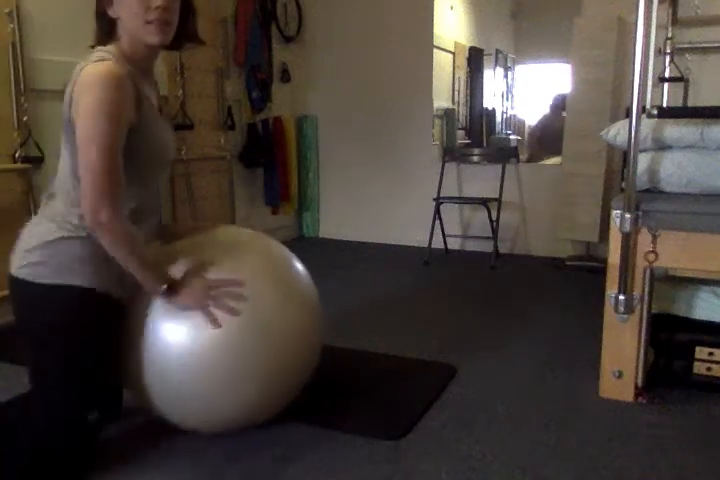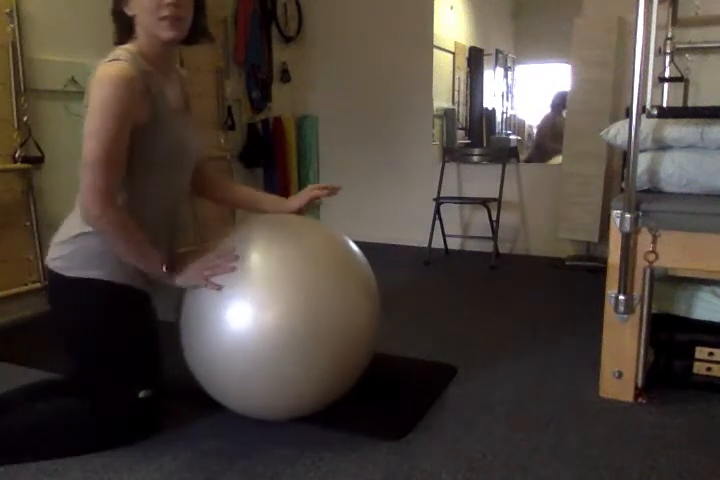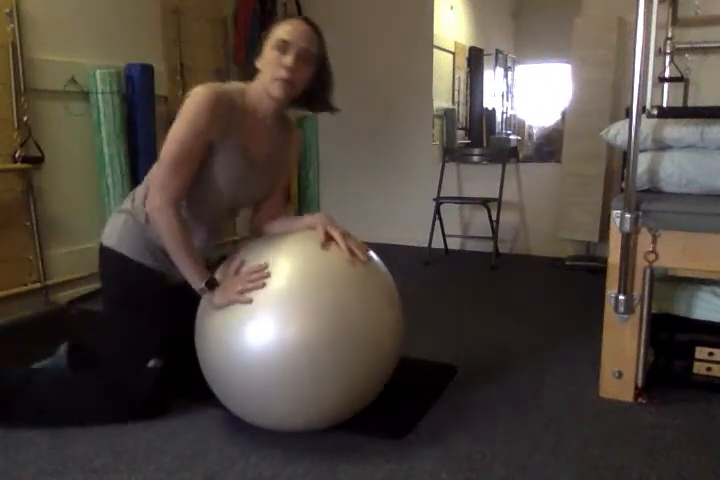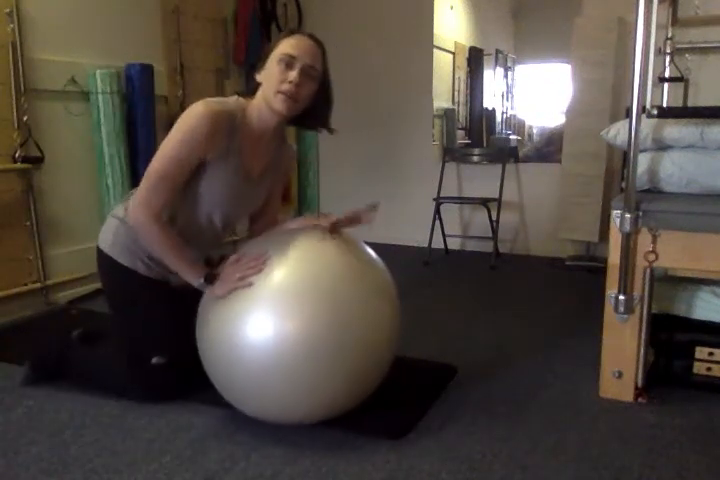
dt=0.7s
person 1, frame 1
left shoulder: (139, 78)
right shoulder: (107, 77)
right elbow: (100, 212)
left wrist: (167, 233)
right wrist: (167, 288)
left hip: (55, 266)
right hip: (67, 273)
left knee: (97, 402)
person 1, frame 2
left shoulder: (173, 81)
right shoulder: (119, 77)
left elbow: (199, 178)
right elbow: (99, 204)
left wrist: (284, 204)
right wrist: (170, 269)
left hip: (120, 266)
right hip: (95, 269)
left knee: (105, 387)
right knee: (130, 414)
person 1, frame 3
left shoulder: (288, 140)
right shoulder: (212, 102)
left elbow: (263, 222)
right elbow: (161, 202)
left wrist: (314, 221)
right wrist: (209, 286)
left hip: (188, 259)
right hip: (136, 249)
left knee: (202, 377)
right knee: (140, 396)
left ankle: (84, 358)
person 1, frame 4
left shoulder: (282, 153)
right shoulder: (210, 117)
left elbow: (260, 232)
right elbow: (143, 212)
left wrist: (314, 223)
right wrist: (207, 280)
left hip: (186, 258)
right hip: (135, 254)
left knee: (205, 361)
right knee: (163, 381)
left ankle: (96, 339)
right ankle: (58, 355)
